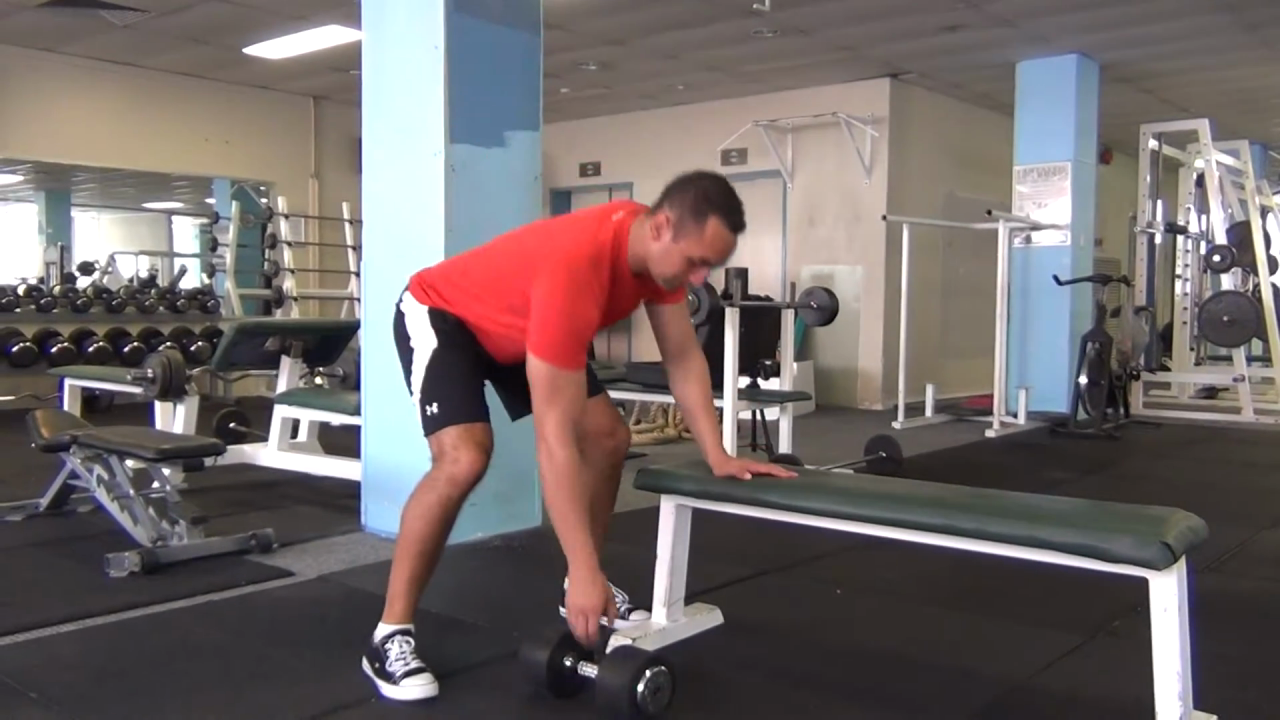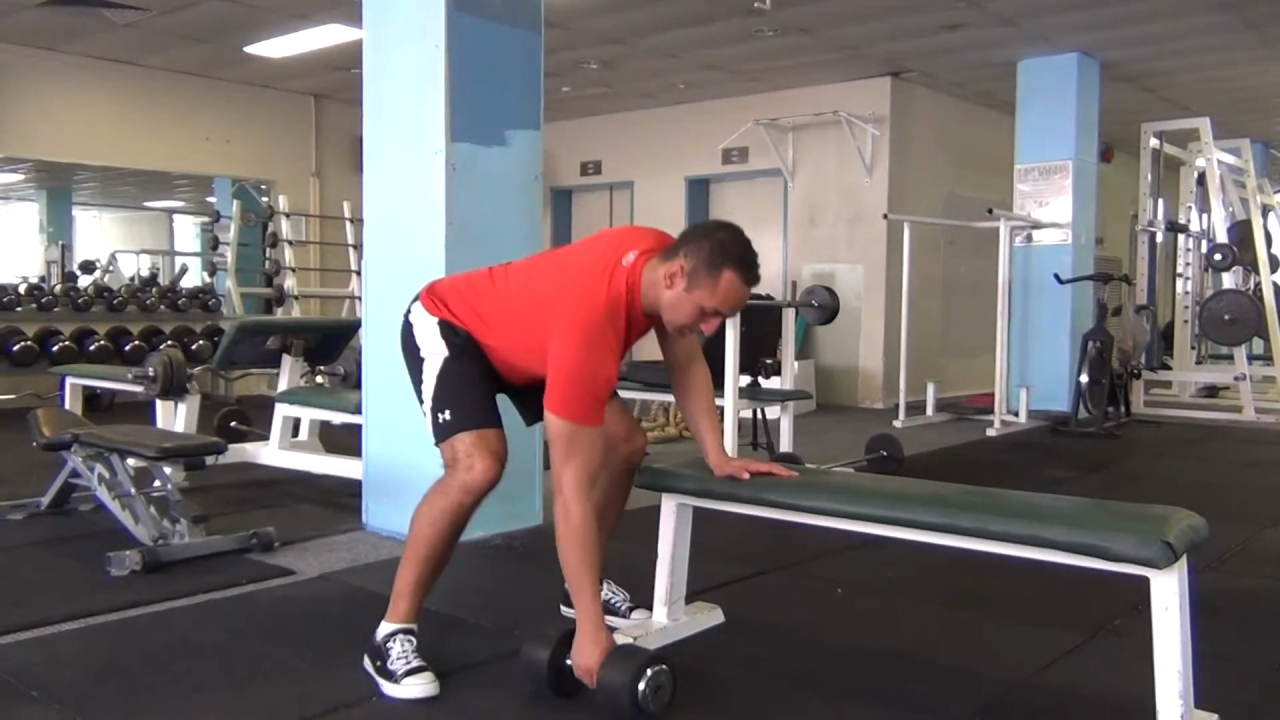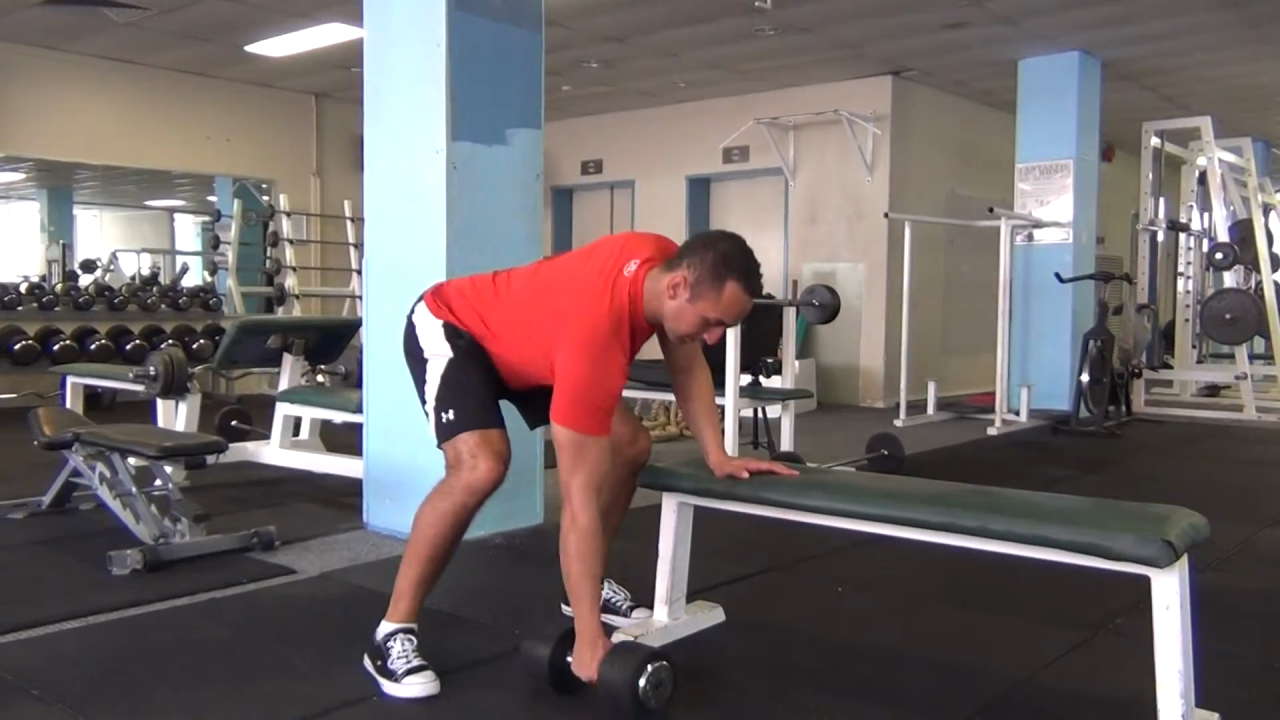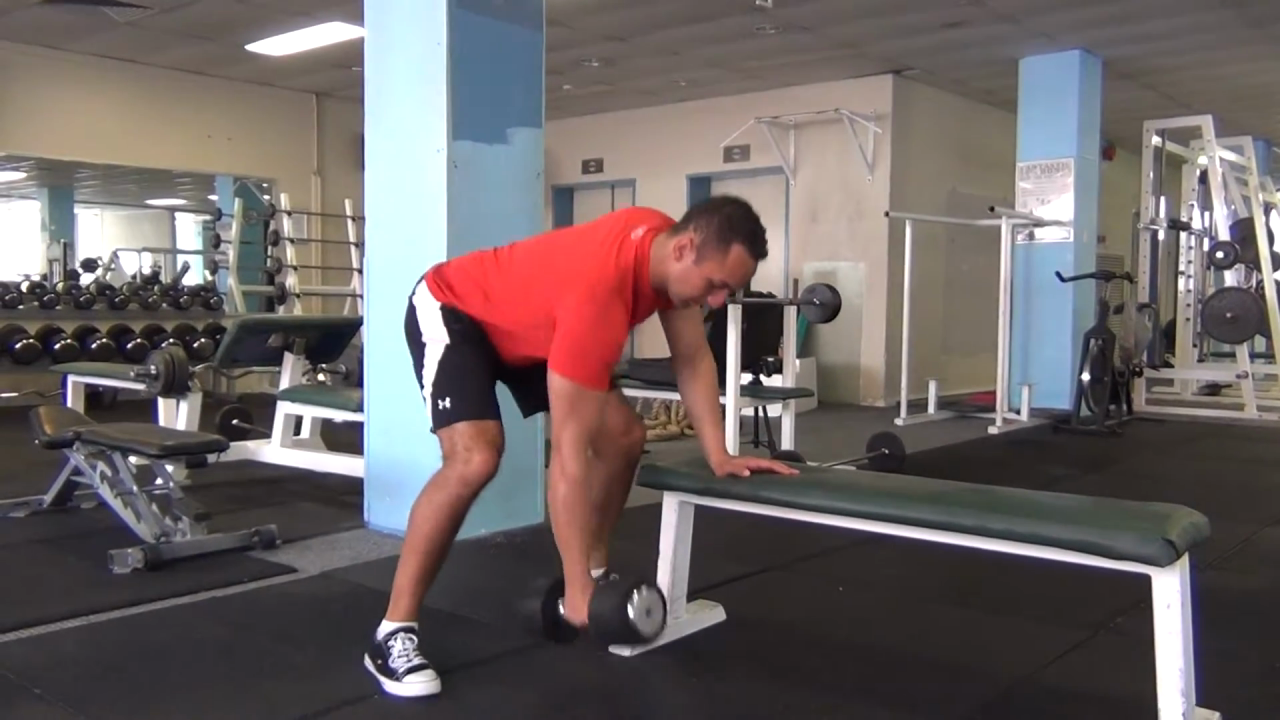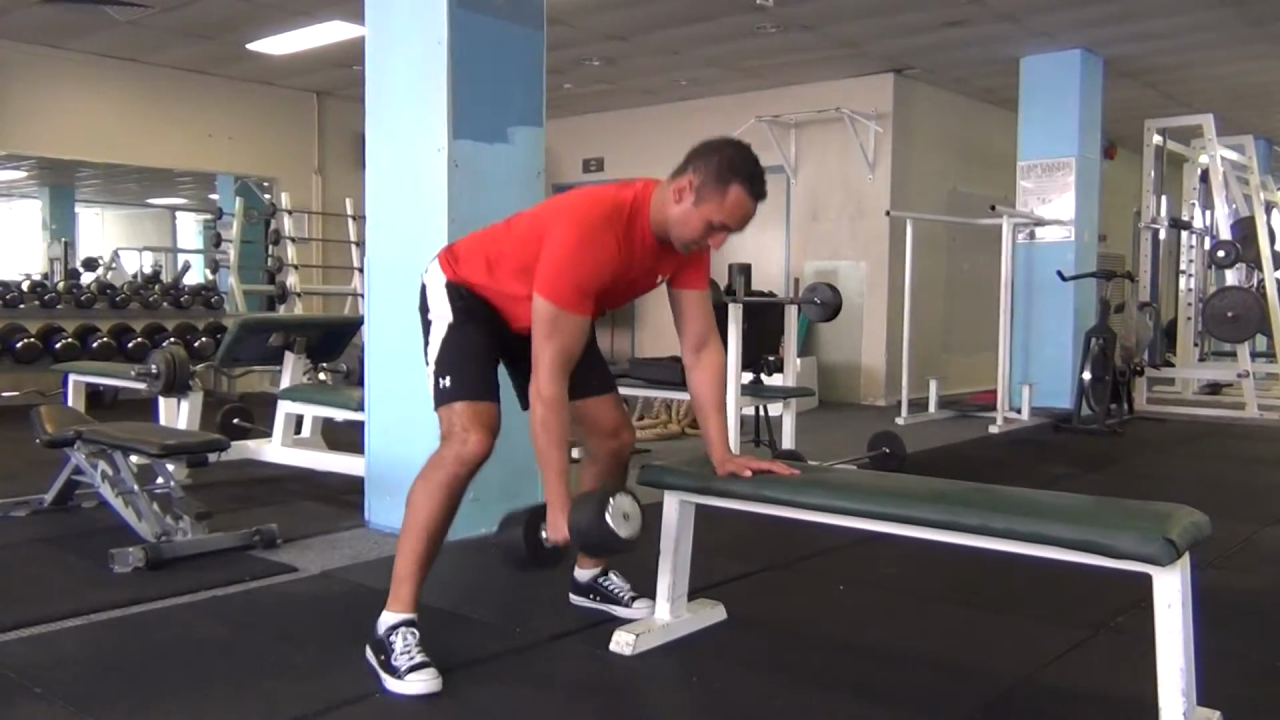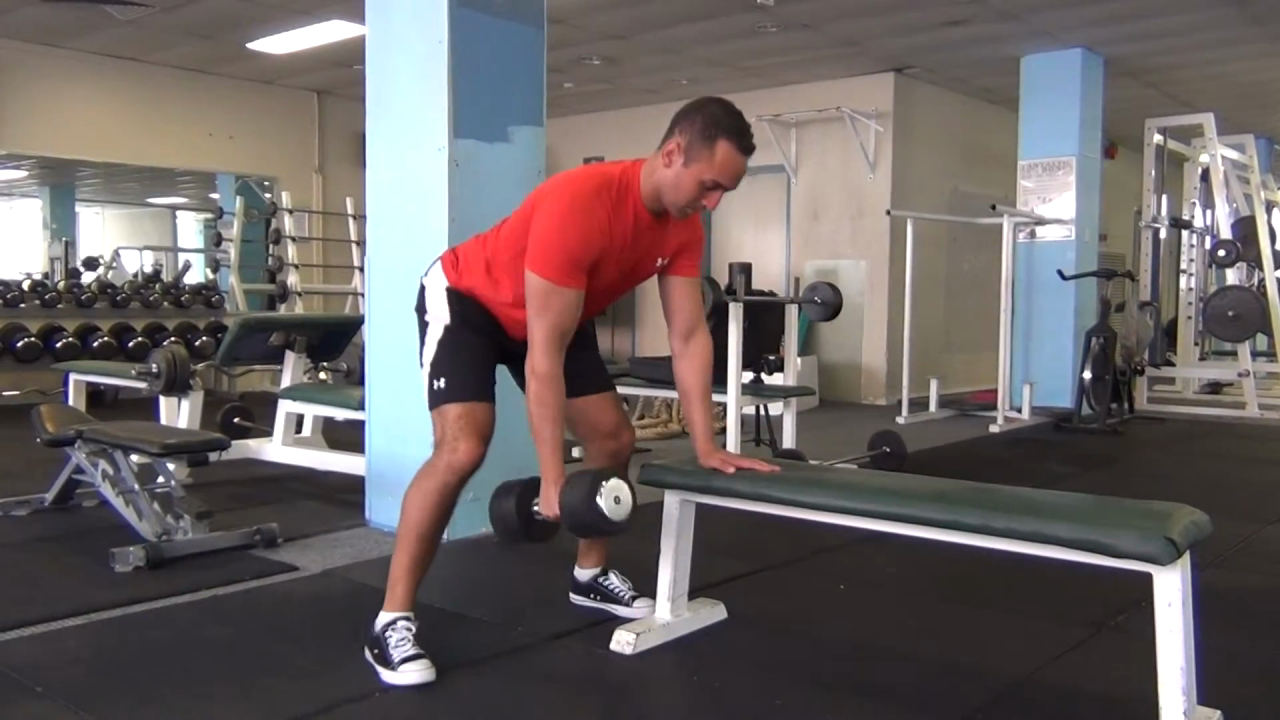
dt=0.2s
person 1, frame 1
left shoulder: (657, 243)
right shoulder: (573, 272)
left elbow: (683, 357)
right elbow: (555, 439)
left wrist: (717, 454)
right wrist: (588, 575)
left hip: (514, 327)
right hip: (440, 314)
left knee: (609, 438)
right knee: (463, 459)
left ankle: (576, 588)
right ankle: (391, 633)
person 1, frame 2
left shoulder: (664, 257)
right shoulder: (589, 325)
left elbow: (687, 364)
right elbow: (573, 491)
left wrist: (717, 457)
right wrist: (590, 630)
left hip: (519, 334)
right hip: (447, 327)
left knee: (625, 444)
right knee: (477, 467)
left ankle: (585, 588)
right ankle: (393, 633)
person 1, frame 3
left shoulder: (666, 266)
right shoulder: (595, 338)
left elbow: (689, 368)
right elbow: (579, 504)
left wrist: (718, 458)
right wrist: (589, 640)
left hip: (523, 338)
right hip: (450, 329)
left knee: (630, 447)
right knee: (481, 468)
left ankle: (590, 587)
right ankle: (393, 633)
person 1, frame 4
left shoulder: (673, 254)
right shoulder: (598, 294)
left elbow: (694, 360)
right elbow: (569, 453)
left wrist: (720, 458)
right wrist: (572, 585)
left hip: (530, 326)
right hip: (453, 310)
left knee: (624, 436)
right knee: (475, 461)
left ankle: (593, 572)
right ankle: (393, 632)
person 1, frame 5
left shoulder: (688, 239)
right shoulder: (588, 227)
left elbow: (702, 345)
right elbow: (548, 379)
left wrist: (722, 453)
right wrist: (558, 506)
left hip: (554, 319)
right hip: (464, 291)
left knee: (614, 434)
right knee: (467, 444)
left ankle: (589, 575)
right ankle: (394, 625)
person 1, frame 6
left shoulder: (683, 226)
right shoulder: (577, 203)
left elbow: (688, 336)
right elbow: (544, 354)
left wrist: (706, 447)
right wrist: (552, 481)
left hip: (558, 309)
right hip: (465, 298)
left knee: (614, 439)
right knee: (464, 448)
left ankle: (589, 575)
right ankle: (393, 620)
